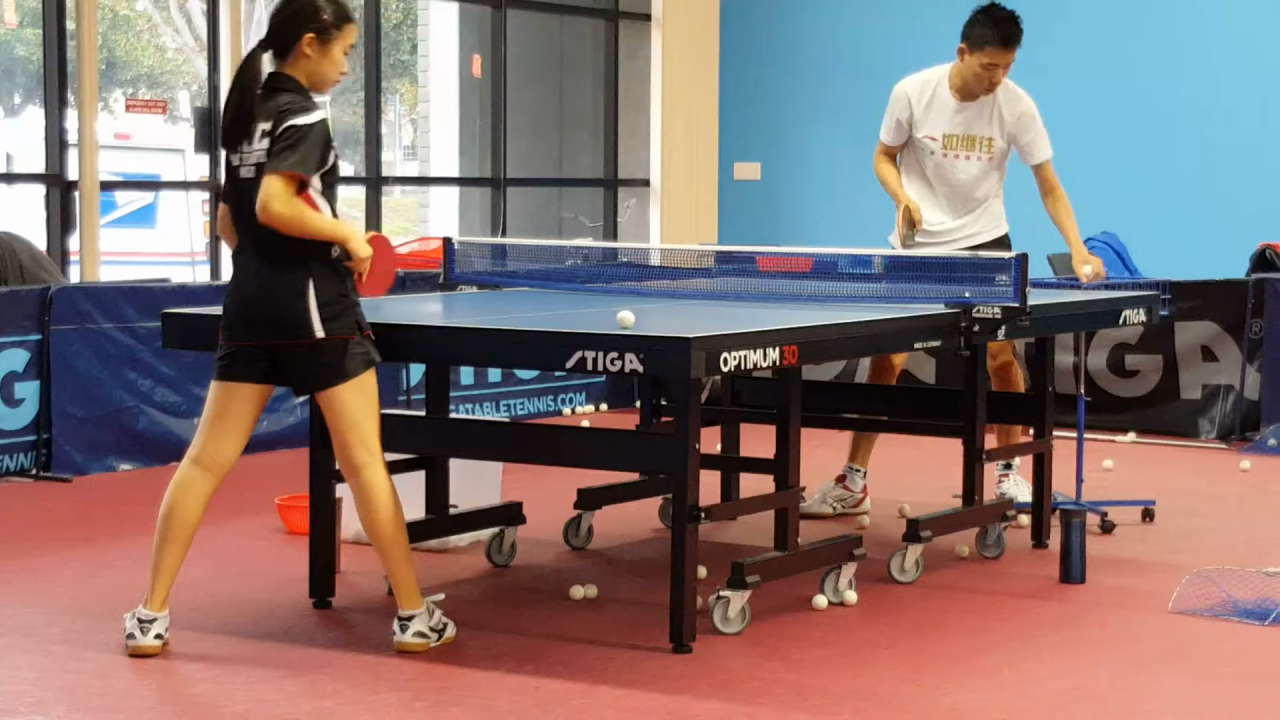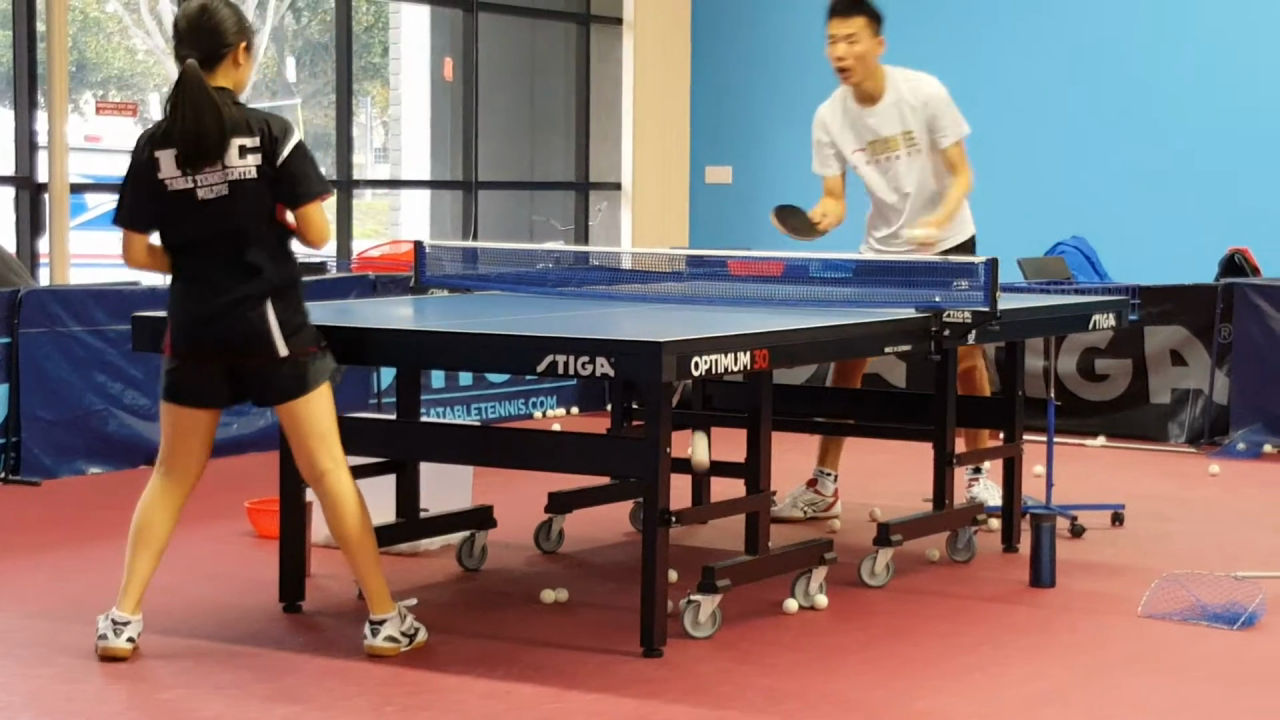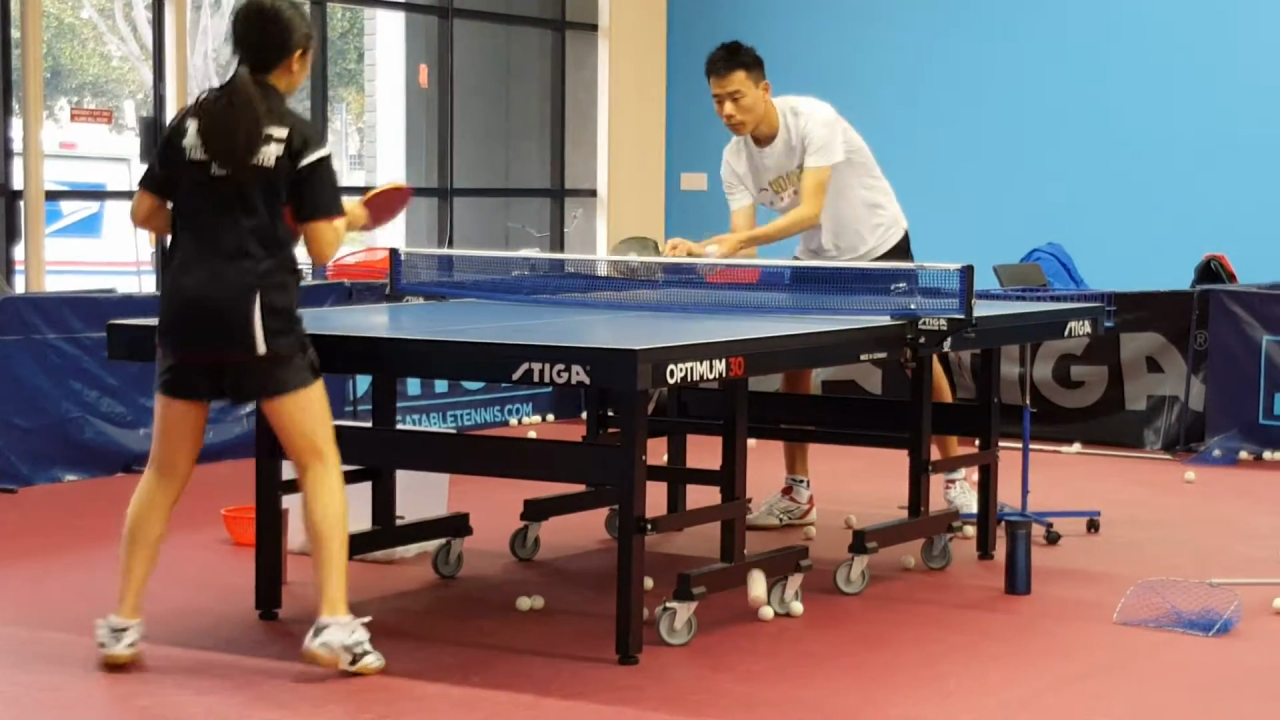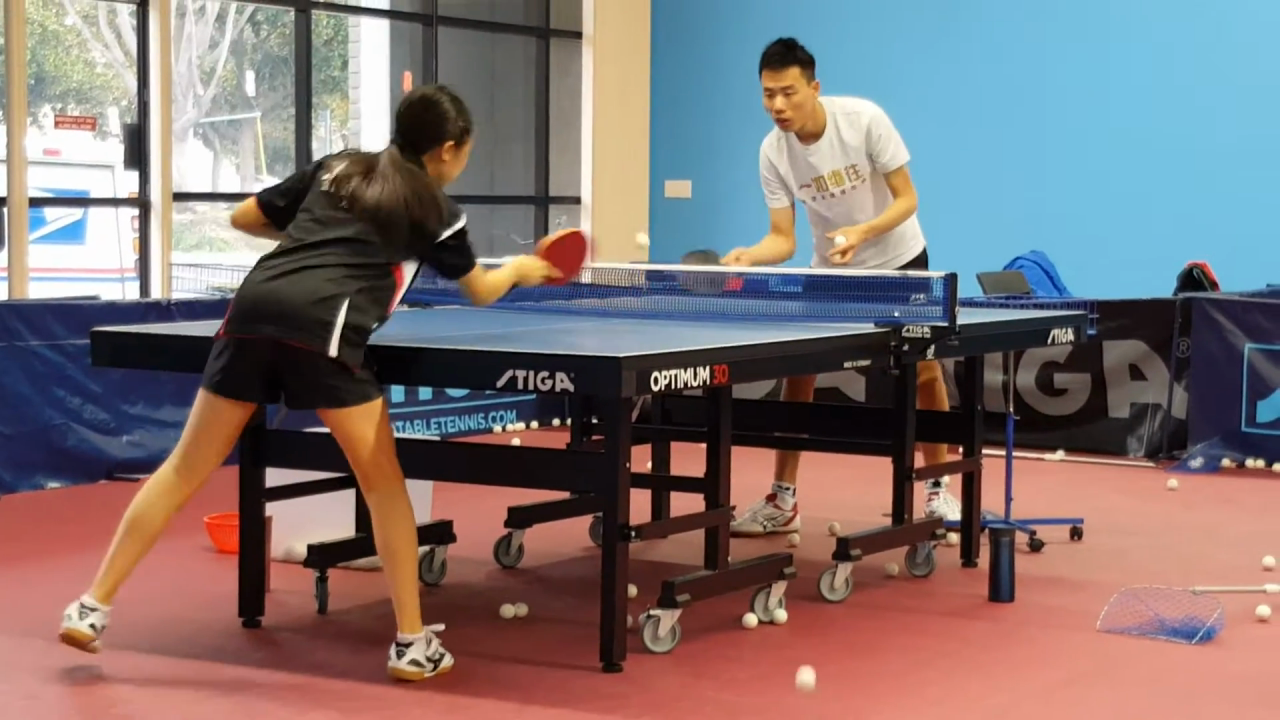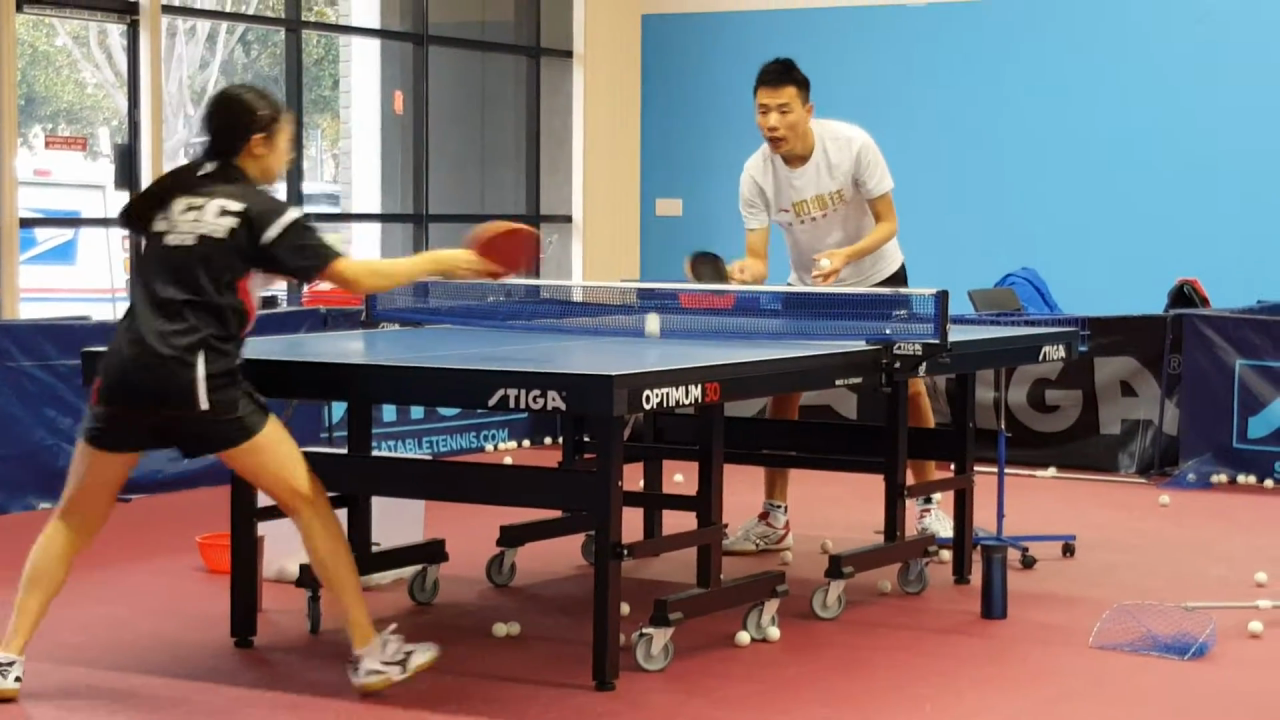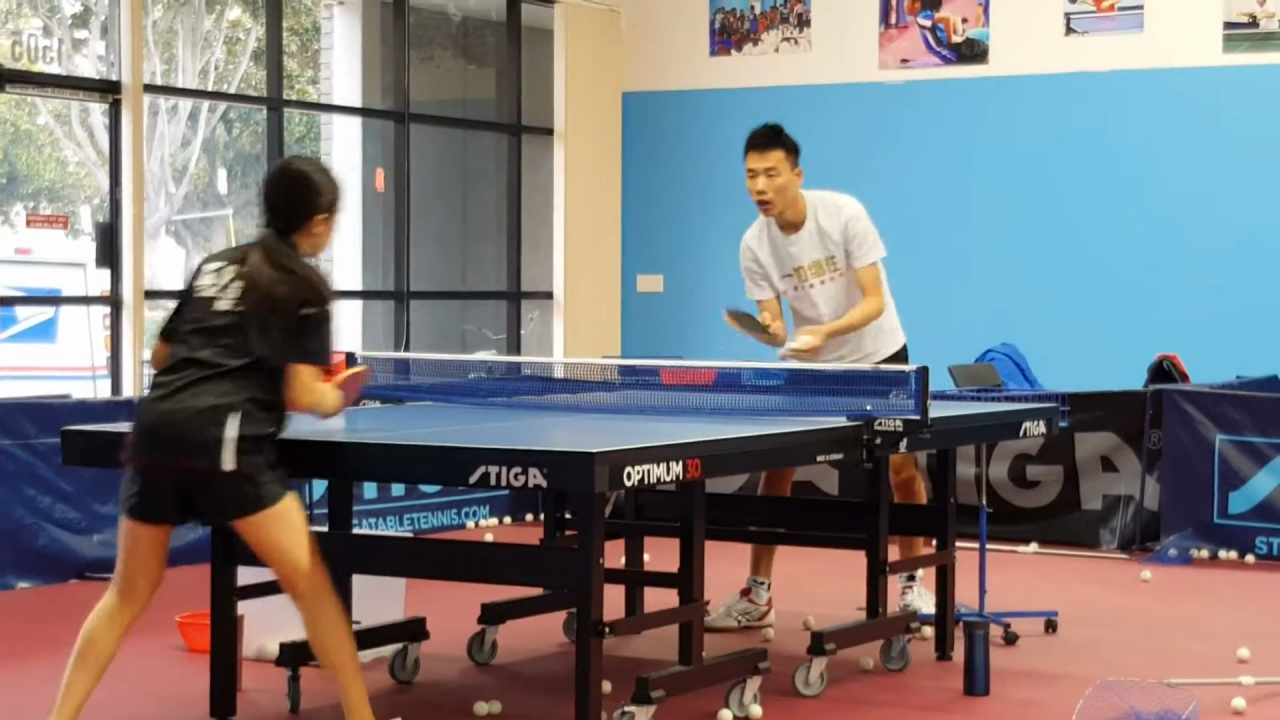
dt=0.7s
person 1, frame 1
left shoulder: (245, 116)
right shoulder: (304, 115)
right elbow: (272, 205)
right wrist: (347, 235)
left hip: (248, 307)
right hip: (316, 308)
left knee: (206, 461)
right knee: (365, 463)
left ankle: (149, 615)
right ankle: (413, 614)
person 1, frame 2
left shoulder: (154, 144)
right shoulder: (270, 132)
left elbow: (137, 253)
right elbow: (316, 231)
left hip: (195, 330)
right hip: (271, 324)
left knee: (172, 477)
right knee: (328, 471)
left ankle: (122, 619)
right ankle: (385, 619)
person 1, frame 3
left shoulder: (191, 121)
right shoulder: (299, 136)
left elbow: (145, 213)
right elbow: (322, 249)
right wrist: (349, 217)
left hip: (185, 312)
right hip: (256, 316)
left knee: (166, 471)
right knee: (321, 464)
left ankle: (121, 624)
right ankle: (334, 624)
person 1, frame 4
left shoulder: (334, 167)
right shoulder: (436, 209)
left elbow: (245, 217)
right elbow: (475, 284)
right wrist: (519, 269)
left hip: (256, 311)
right hip: (325, 329)
left knee: (185, 466)
right knee: (384, 484)
left ankle: (94, 607)
right ankle: (412, 642)
person 1, frame 5
left shoulder: (166, 197)
right shoulder: (262, 212)
right elbow: (356, 279)
right wrist: (445, 260)
left hip: (129, 372)
right hip: (199, 379)
left knee: (70, 519)
right knee: (309, 502)
right ankle: (371, 651)
person 1, frame 6
left shoulder: (212, 267)
right shoulder: (305, 288)
right elbow: (306, 395)
right wrist: (336, 398)
left hip: (155, 434)
right hip: (224, 444)
left knee: (131, 593)
right knee: (310, 584)
person 2, frame 1
left shoulder: (1018, 106)
right shoulder: (912, 92)
left elbow: (1049, 188)
right elbow: (884, 157)
left wrist: (1077, 250)
right wrist: (903, 198)
left hip: (984, 241)
right hip: (916, 243)
left knee: (1001, 352)
right knee: (886, 358)
left ankle: (1008, 471)
right ankle: (854, 481)
person 2, frame 2
left shoulder: (924, 91)
right shoulder: (827, 118)
left elbow: (960, 175)
right elbow: (834, 201)
left wrist: (938, 223)
right wrist: (823, 216)
left hip: (947, 244)
right hip: (881, 252)
left knee: (966, 358)
right knee: (847, 361)
left ankle: (978, 475)
right ankle: (824, 485)
person 2, frame 3
left shoulder: (814, 118)
right shoulder: (735, 158)
left elbow: (811, 211)
right elbow: (744, 240)
left wrist: (735, 242)
right wrist: (699, 249)
left hip: (879, 246)
right hip: (818, 258)
right knee: (793, 363)
left ankle: (955, 476)
right ankle: (797, 492)
person 2, frame 4
left shoulder: (865, 118)
right shoulder: (773, 153)
left elbow: (906, 200)
right elbow: (783, 240)
left wrist: (860, 233)
right wrist: (747, 255)
left hip: (898, 260)
right hip: (830, 270)
left knee: (926, 372)
right knee: (798, 372)
left ankle: (938, 488)
right ankle: (783, 500)
person 2, frame 5
left shoulder: (853, 144)
right shoulder: (755, 173)
left elbow: (888, 223)
right elbow: (759, 261)
left wrist: (845, 254)
right wrist: (740, 271)
left hip: (878, 277)
right hip: (809, 289)
left knee: (910, 389)
right knee: (782, 390)
left ankle: (928, 505)
right ankle: (774, 517)
person 2, frame 6
left shoulder: (844, 212)
right shoulder: (754, 245)
left elbow: (874, 302)
right elbow: (774, 327)
left wrist: (825, 332)
right wrist: (768, 329)
left hip: (878, 355)
right hip: (813, 367)
left knee: (902, 468)
right knee: (776, 465)
left ankle: (912, 584)
right ankle: (757, 594)
